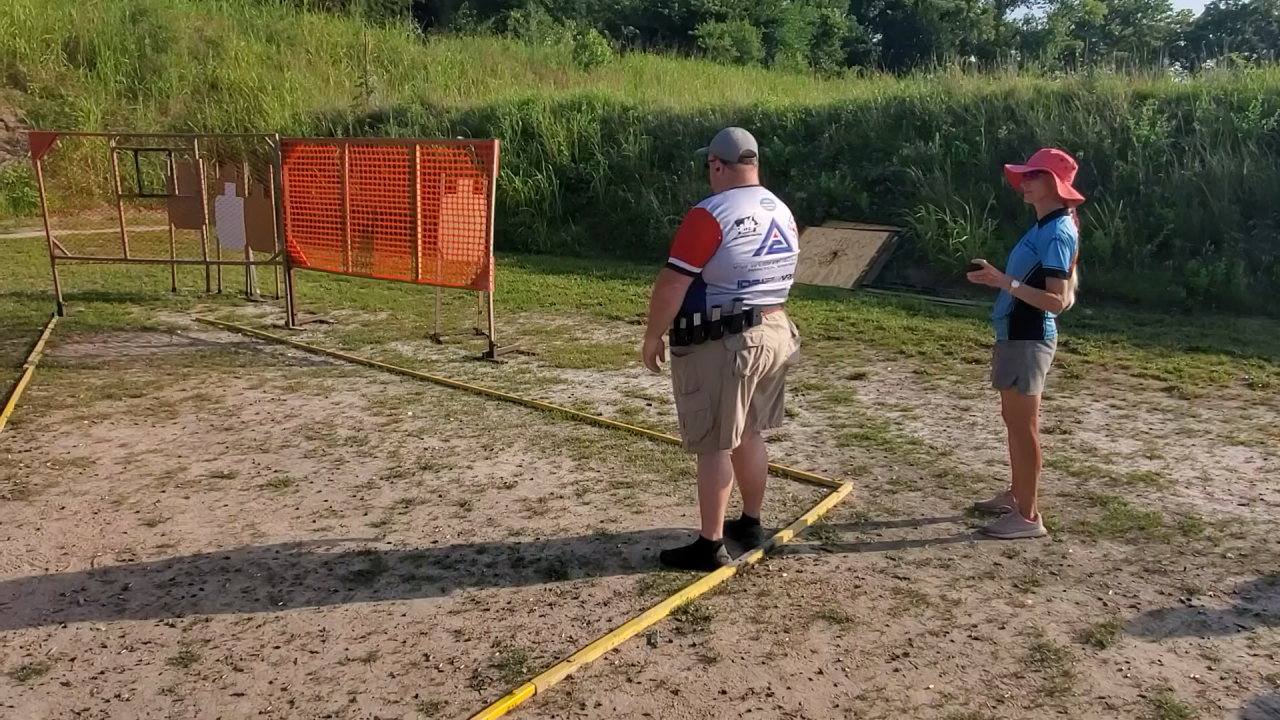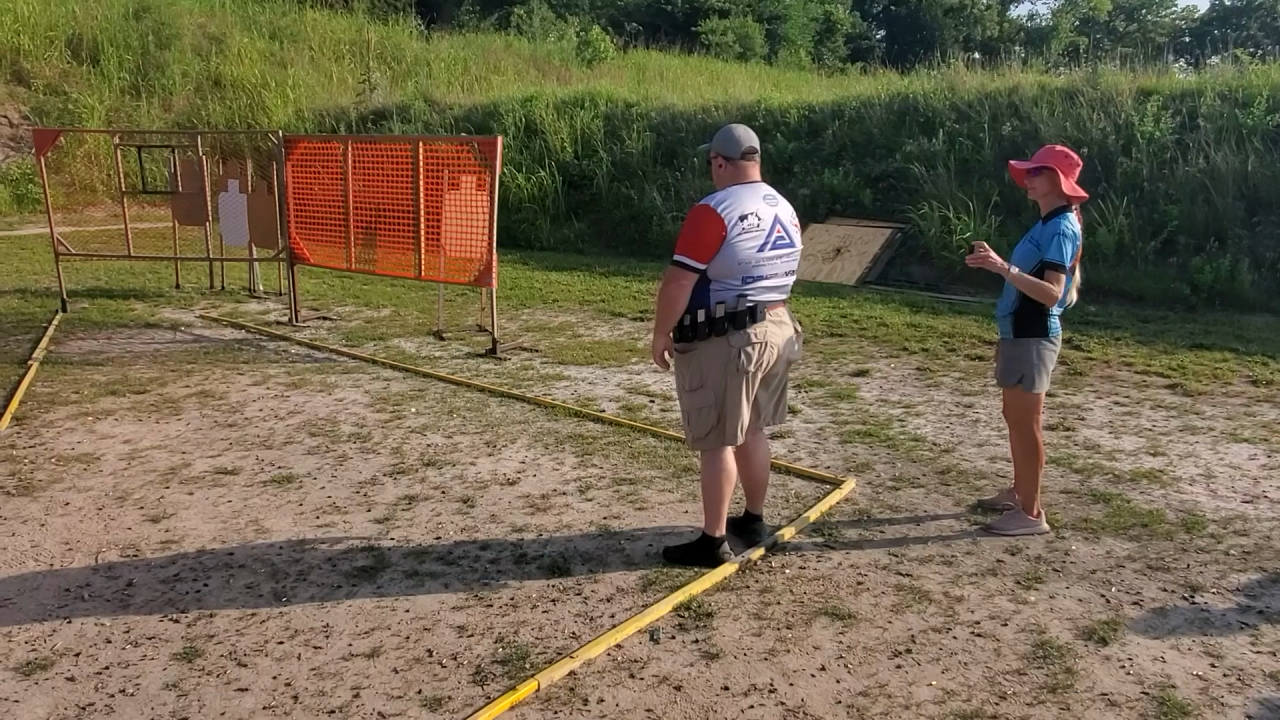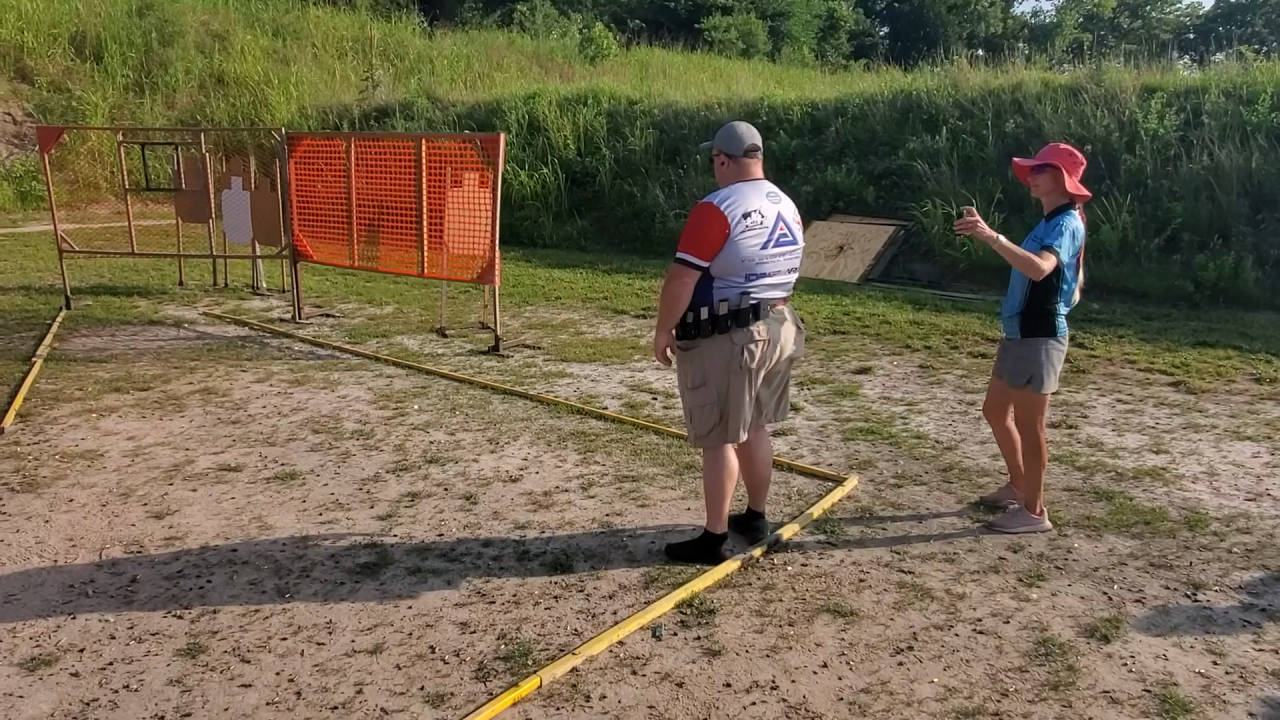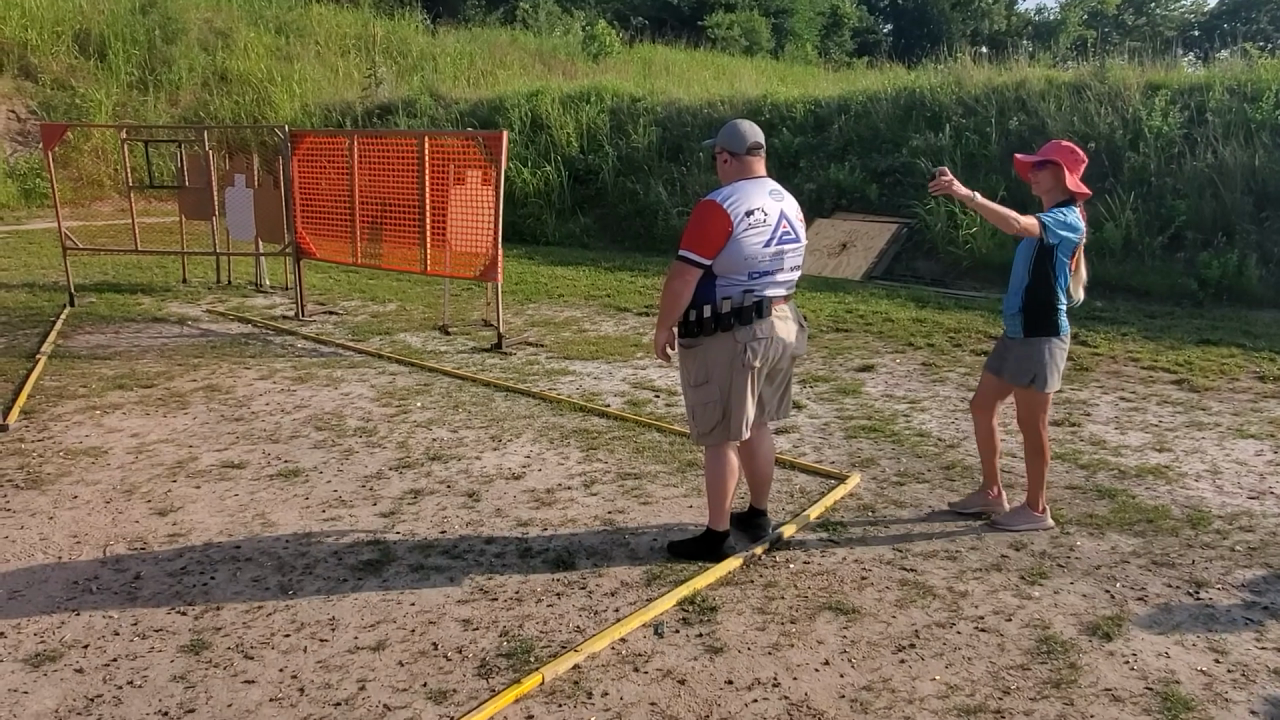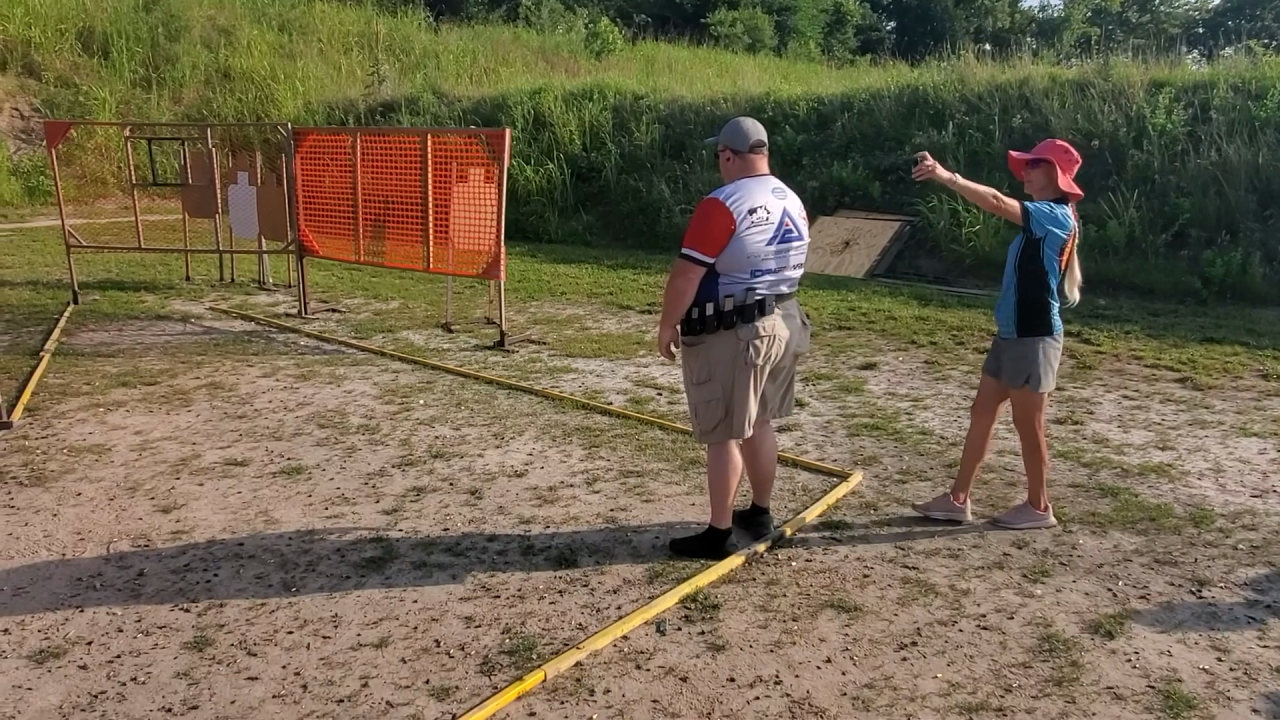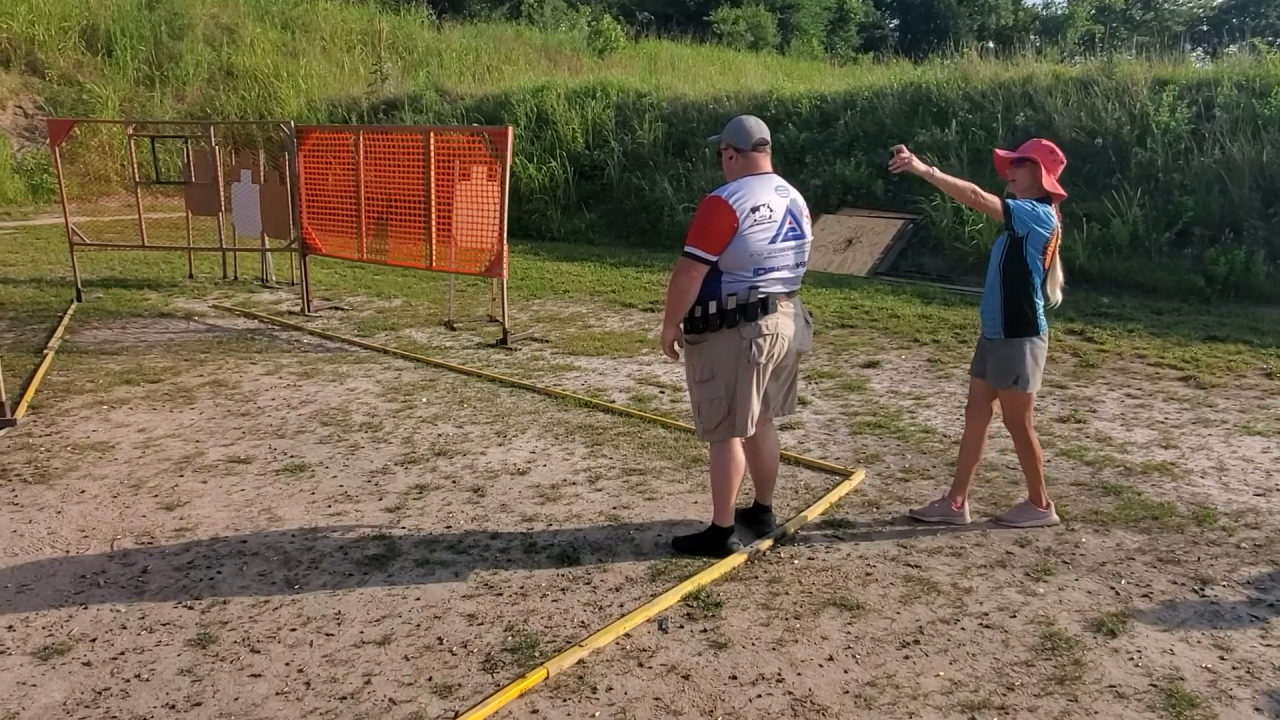
dt=0.2s
person 1, frame 1
left shoulder: (710, 215)
right shoulder: (783, 214)
left elbow: (672, 284)
left wrist: (653, 336)
left hip: (720, 344)
right hip: (775, 333)
left knee: (714, 445)
right knee: (749, 434)
left ankle: (710, 545)
right ankle: (751, 523)
person 1, frame 2
left shoulder: (713, 211)
right shoulder: (785, 210)
left elbow: (678, 281)
left wrist: (661, 334)
left hip: (722, 341)
right hip: (776, 329)
left knee: (717, 442)
right knee: (751, 430)
left ankle: (713, 541)
right ankle: (753, 519)
person 1, frame 3
left shoulder: (716, 208)
right shoulder: (787, 207)
left elbow: (682, 279)
left wrist: (663, 331)
left hip: (726, 337)
right hip: (777, 330)
left knee: (719, 438)
right knee: (753, 427)
left ankle: (714, 539)
right ankle: (755, 518)
person 1, frame 4
left shoulder: (719, 206)
right shoulder: (790, 205)
left elbow: (683, 276)
left wrist: (664, 327)
left hip: (728, 336)
right hip: (780, 326)
left knee: (721, 437)
right knee: (756, 425)
left ankle: (716, 537)
right ankle: (758, 515)
person 1, frame 5
left shoulder: (722, 204)
right shoulder: (792, 202)
left elbow: (686, 274)
left wrist: (668, 325)
left hip: (730, 334)
right hip: (781, 324)
left knee: (724, 434)
right knee: (758, 423)
left ankle: (719, 533)
right ankle: (760, 513)
person 1, frame 6
left shoulder: (724, 202)
right shoulder: (795, 201)
left elbow: (689, 272)
left wrist: (670, 324)
left hip: (732, 332)
right hip: (785, 321)
left knee: (726, 432)
right knee: (761, 421)
left ankle: (722, 531)
right ankle: (762, 511)
person 2, frame 1
left shoulder: (1059, 232)
right shoulder: (1042, 227)
left elbow: (1057, 300)
left wrist: (1004, 282)
right wrist: (996, 276)
left hip: (1029, 341)
right hip: (1015, 336)
left knee: (1024, 427)
right knee: (1014, 422)
left ankle: (1028, 516)
right ankle: (1015, 494)
person 2, frame 2
left shoulder: (1063, 228)
right shoulder: (1046, 223)
left elbow: (1051, 293)
left wrist: (1003, 267)
right wrist: (996, 263)
left hip: (1034, 338)
right hip: (1019, 334)
left knee: (1027, 425)
right knee: (1014, 419)
left ankle: (1031, 513)
right ankle: (1019, 491)
person 2, frame 3
left shoulder: (1066, 225)
right shoulder: (1049, 221)
left elbow: (1039, 268)
left wrist: (990, 235)
left hip: (1040, 338)
right hip: (1020, 334)
left knee: (1029, 425)
right knee: (995, 412)
left ankle: (1033, 511)
right ankle: (1017, 486)
person 2, frame 4
left shoulder: (1066, 219)
right shoulder: (1048, 219)
left elbow: (1016, 224)
left wrist: (967, 195)
left hip: (1041, 338)
right hip: (1017, 333)
left knee: (1031, 424)
right knee: (982, 407)
left ankle: (1036, 509)
right ankle: (992, 491)
person 2, frame 5
left shoulder: (1056, 216)
right shoulder: (1039, 219)
left elbow: (998, 203)
left wrist: (946, 176)
left hip: (1034, 338)
right hip: (1010, 333)
left knee: (1027, 424)
right knee: (981, 413)
left ankle: (1038, 507)
right ankle: (958, 498)
person 2, frame 6
left shoulder: (1039, 215)
right shoulder: (1024, 218)
left elbow: (977, 198)
left wrist: (924, 169)
left hip: (1019, 339)
right hip: (995, 335)
left knee: (1018, 424)
right knee: (975, 417)
left ankle: (1040, 505)
right ankle: (955, 502)
